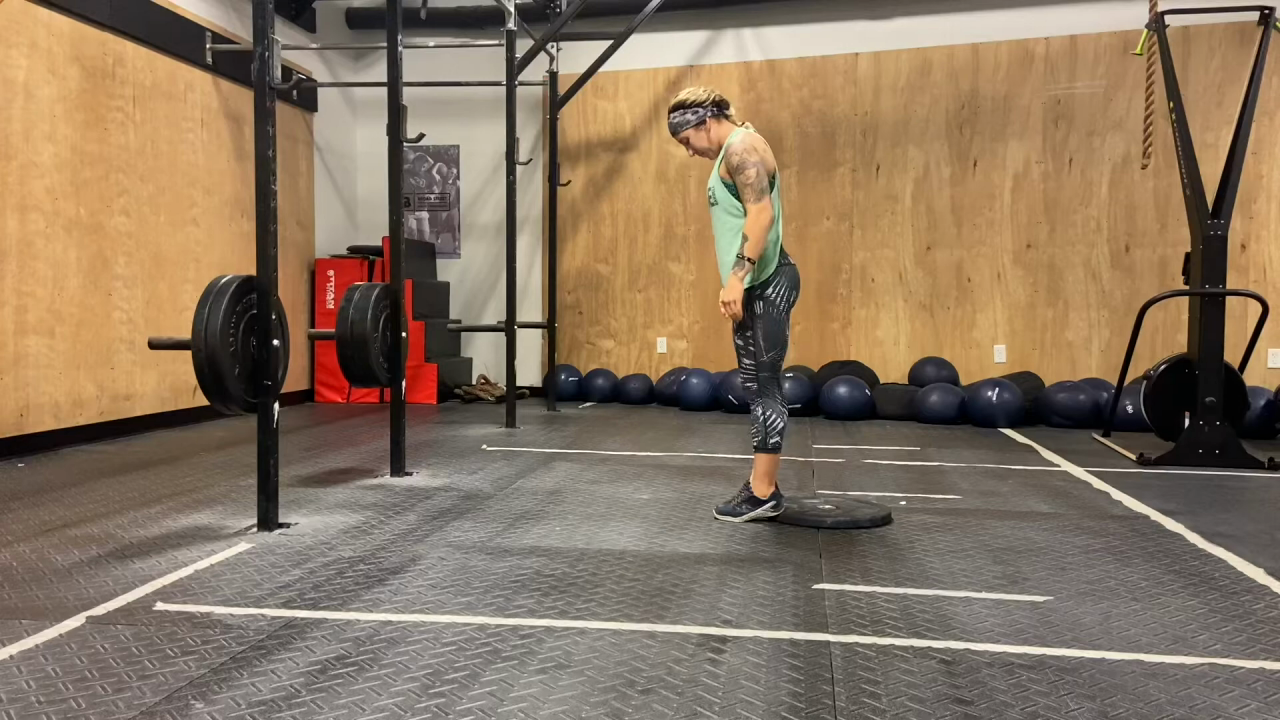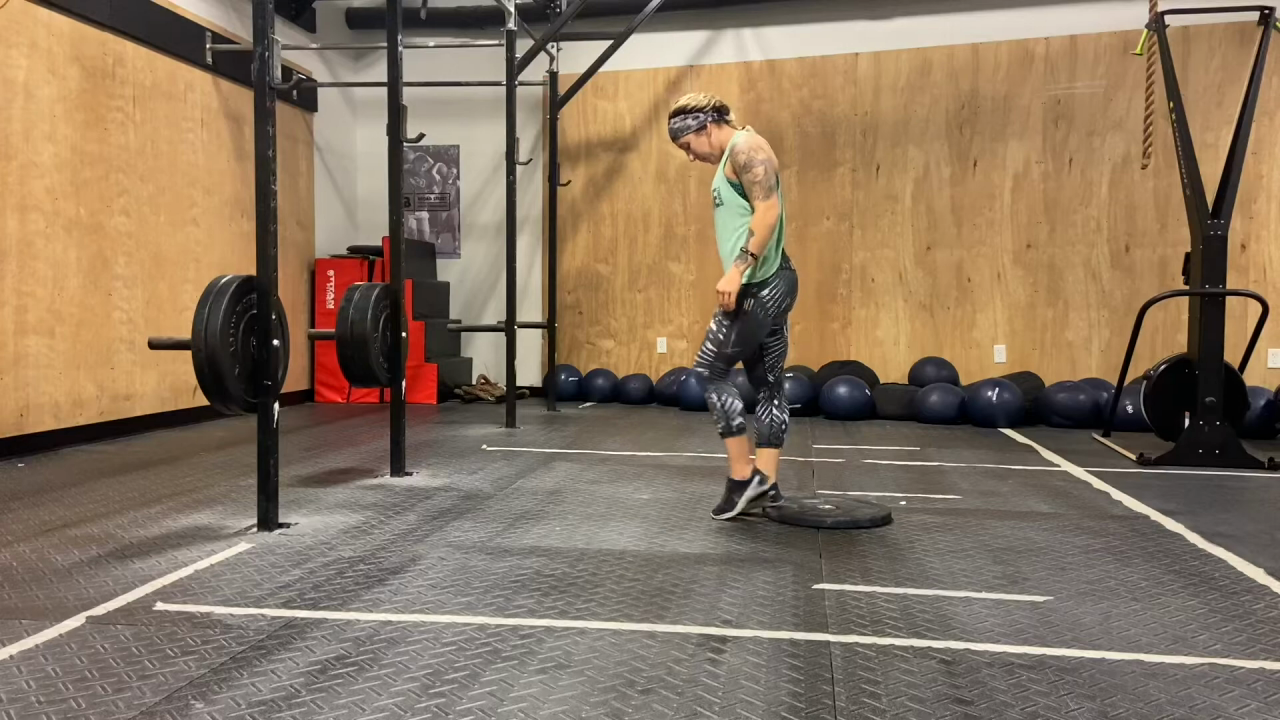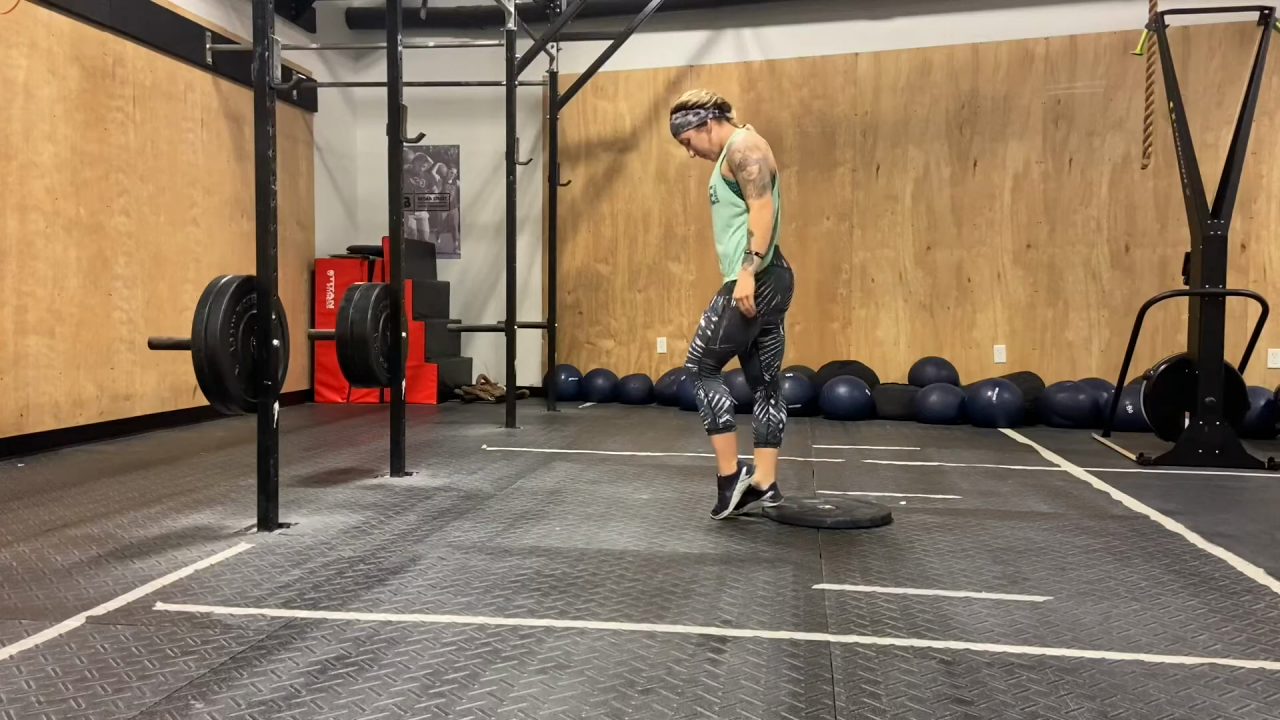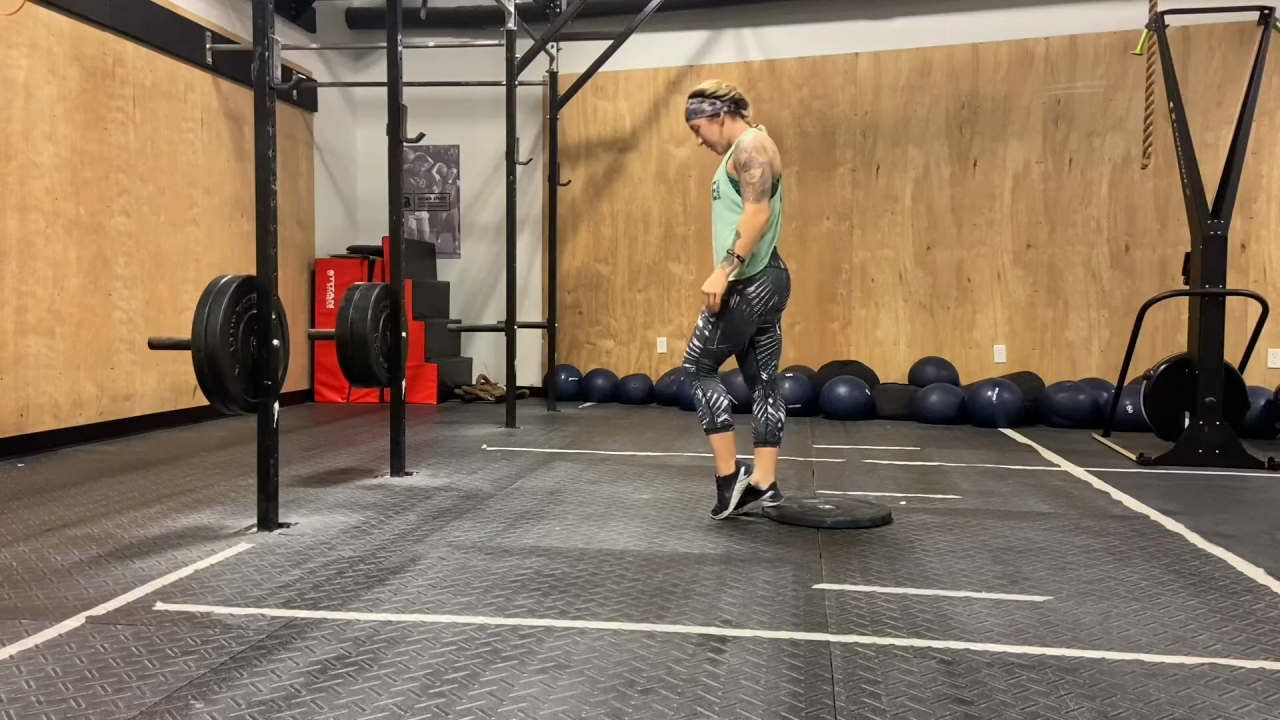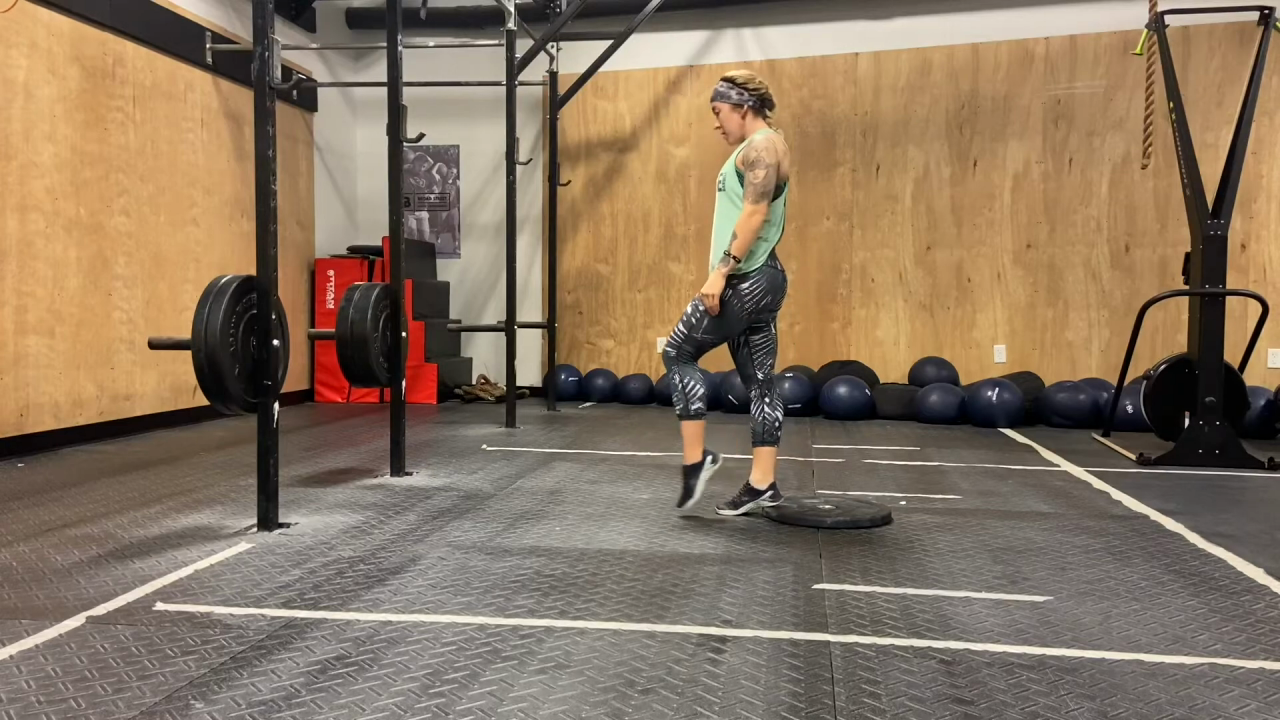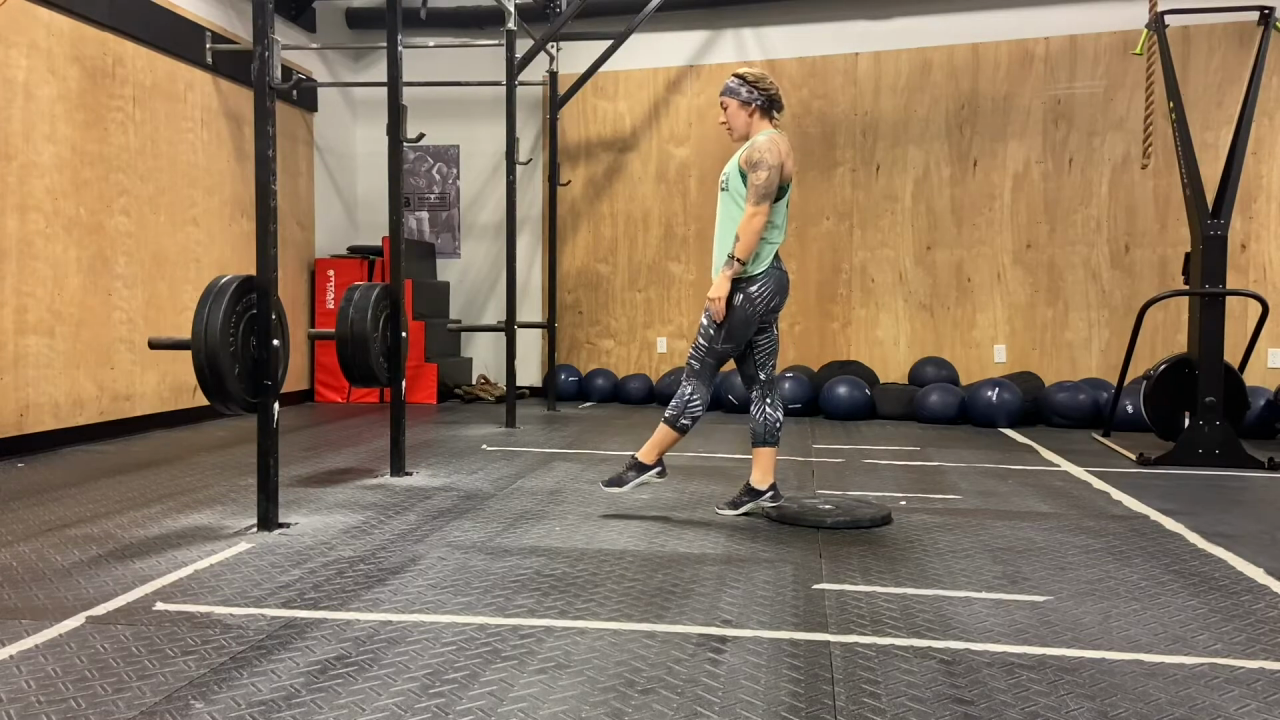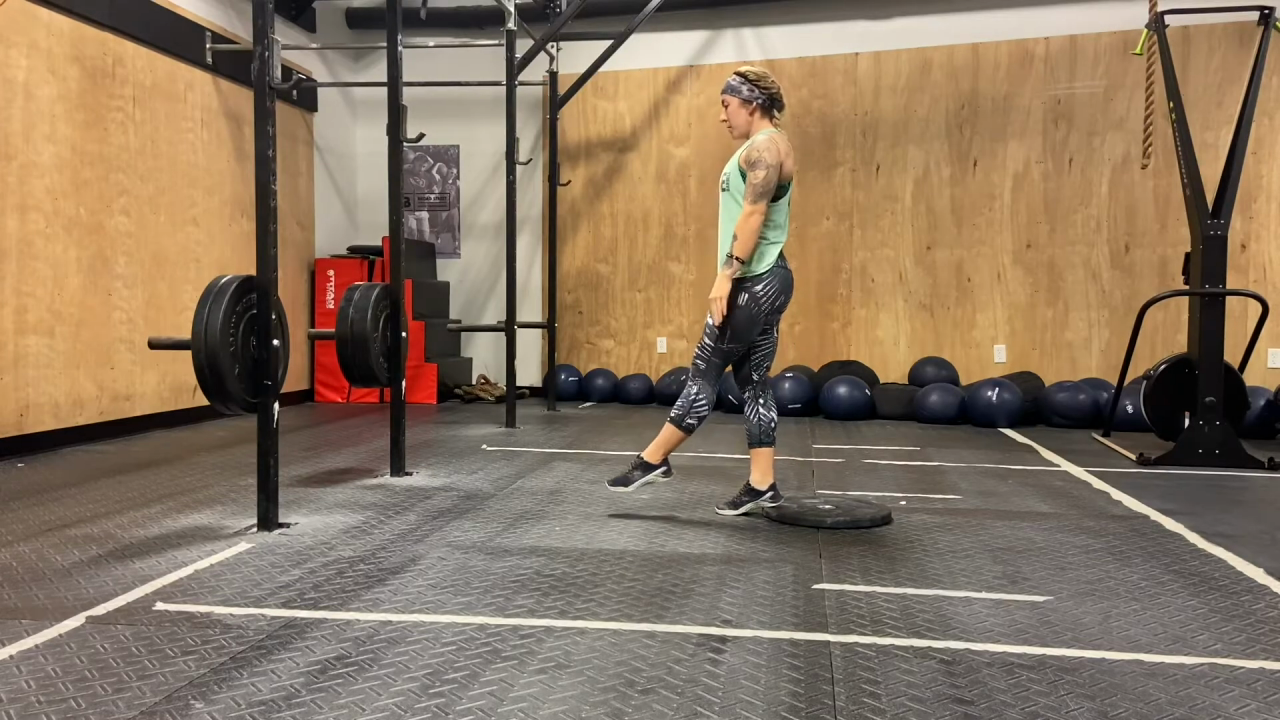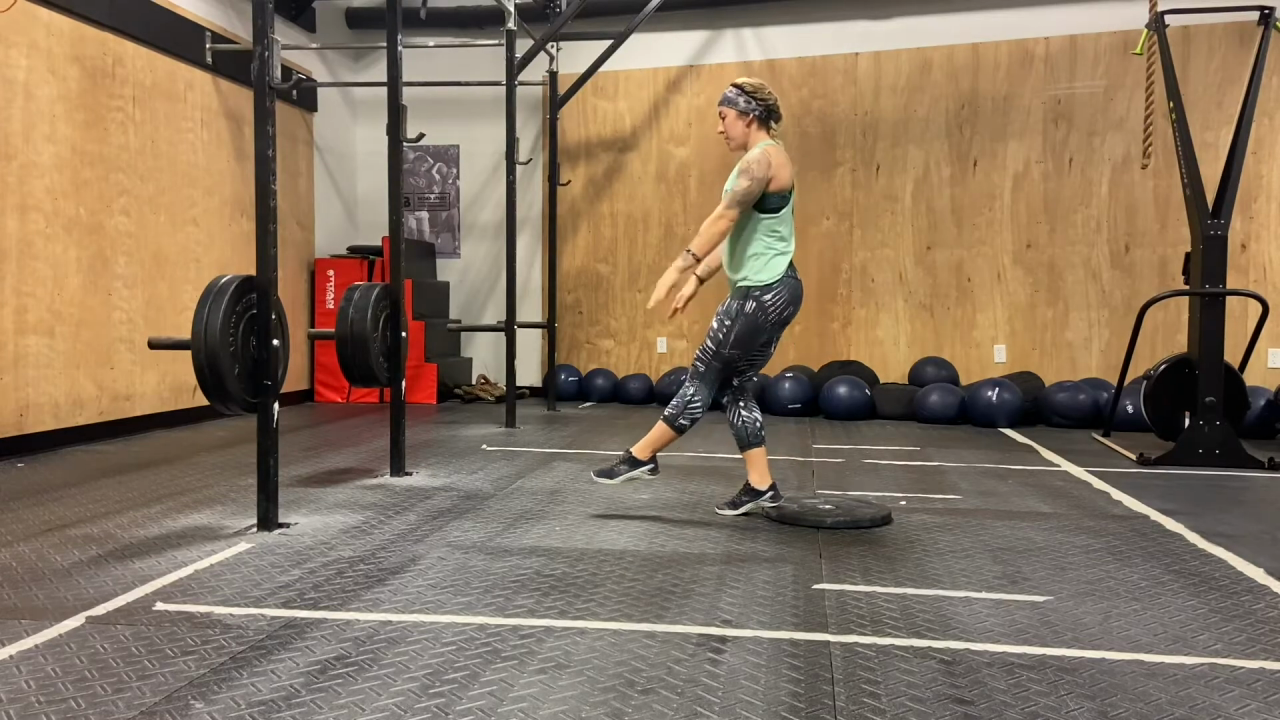
dt=0.3s
person 1, frame 1
left shoulder: (741, 146)
right shoulder: (735, 151)
left elbow: (761, 215)
left wrist: (736, 278)
right wrist: (741, 279)
left hip: (763, 284)
right hip: (768, 281)
left knee: (758, 385)
right knee: (765, 385)
left ankle: (762, 493)
right ankle: (764, 487)
person 1, frame 2
left shoulder: (746, 147)
right shoulder: (734, 157)
left elbow: (768, 212)
left wrist: (736, 270)
right wrist: (741, 274)
left hip: (760, 284)
right hip: (769, 283)
left knee: (712, 369)
right knee: (766, 384)
left ankle: (742, 475)
right ankle: (764, 482)
person 1, frame 3
left shoulder: (743, 146)
right shoulder: (735, 154)
left elbow: (763, 210)
left wrist: (746, 273)
left hip: (756, 281)
right hip: (767, 281)
left knee: (702, 366)
right knee: (764, 383)
left ankle: (731, 471)
right ankle: (764, 484)
person 1, frame 4
left shoulder: (751, 145)
right shoulder: (744, 150)
left elbow: (757, 214)
left wrist: (722, 270)
left hip: (750, 281)
right hip: (764, 280)
left knee: (699, 367)
right knee: (762, 382)
left ankle: (729, 471)
right ankle: (763, 483)
person 1, frame 5
left shoulder: (761, 145)
right shoulder: (756, 147)
left elbow: (754, 215)
left wrist: (719, 271)
left hip: (746, 280)
right hip: (759, 279)
left knee: (678, 353)
right knee: (758, 381)
left ankle: (697, 457)
right ankle: (762, 484)
person 1, frame 6
left shoulder: (766, 146)
right shoulder: (760, 149)
left elbow: (756, 216)
left wrist: (725, 276)
left hip: (749, 283)
right hip: (760, 282)
left knee: (700, 371)
right knee: (760, 382)
left ankle: (648, 460)
right ankle: (763, 485)
person 1, frame 7
left shoulder: (765, 145)
right shoulder: (760, 147)
left elbow: (753, 216)
left wrist: (725, 276)
right wrist: (730, 277)
left hip: (756, 282)
right hip: (763, 281)
left knee: (706, 372)
right knee: (752, 382)
left ankle: (653, 460)
right ankle: (762, 485)
person 1, frame 8
left shoulder: (762, 157)
right shoulder: (761, 159)
left elbow: (724, 219)
right elbow: (738, 232)
left wrist: (677, 268)
right wrist: (697, 277)
left hip: (762, 292)
right hip: (768, 291)
left knee: (703, 376)
right knee: (734, 386)
left ankle: (641, 457)
right ankle: (761, 486)
